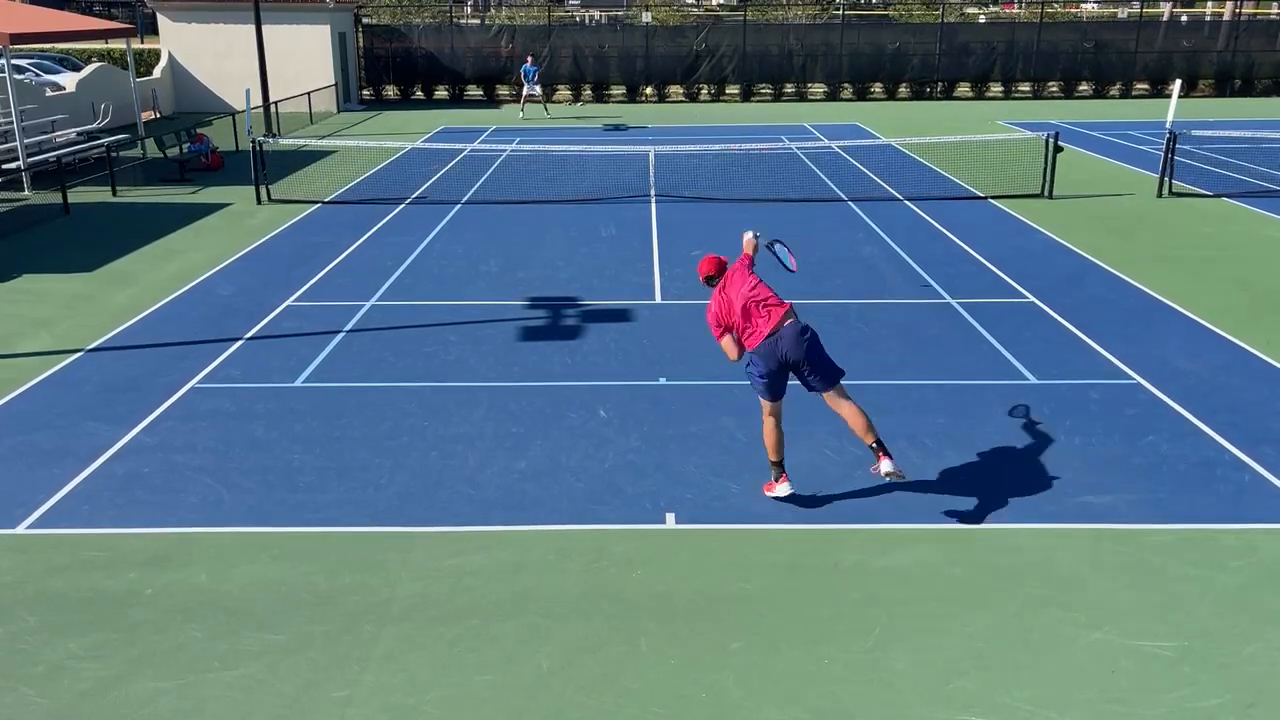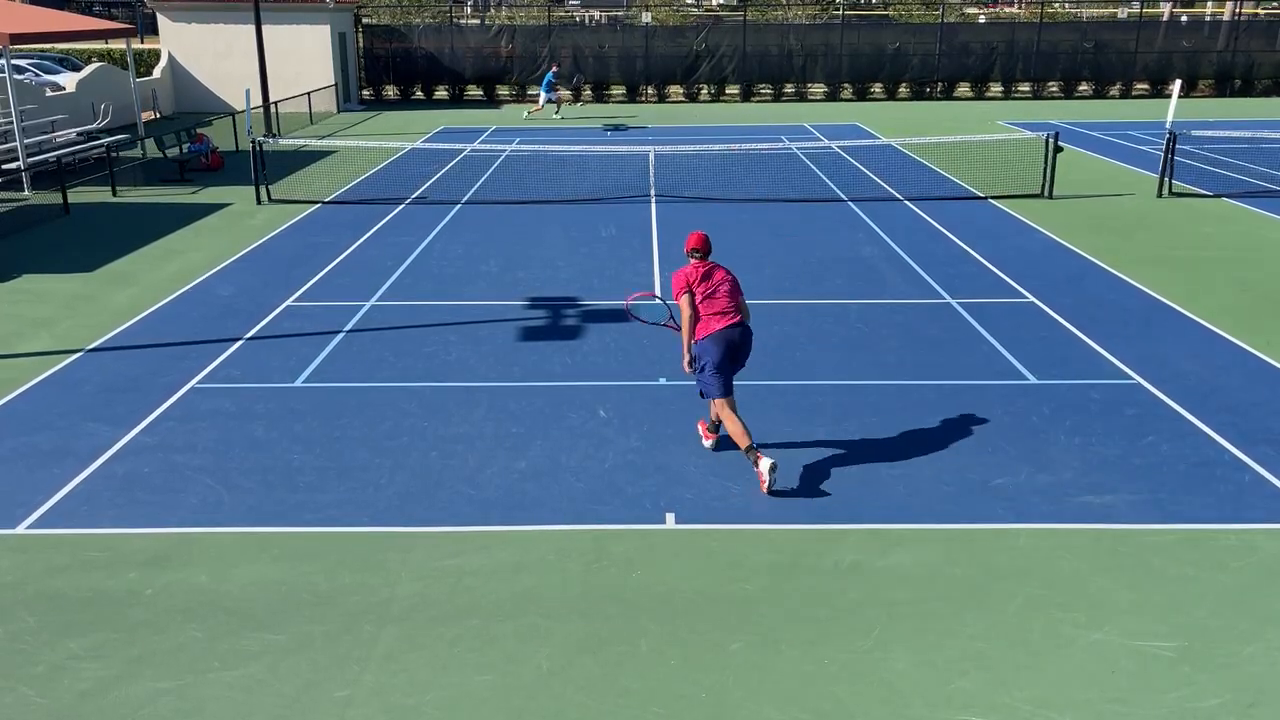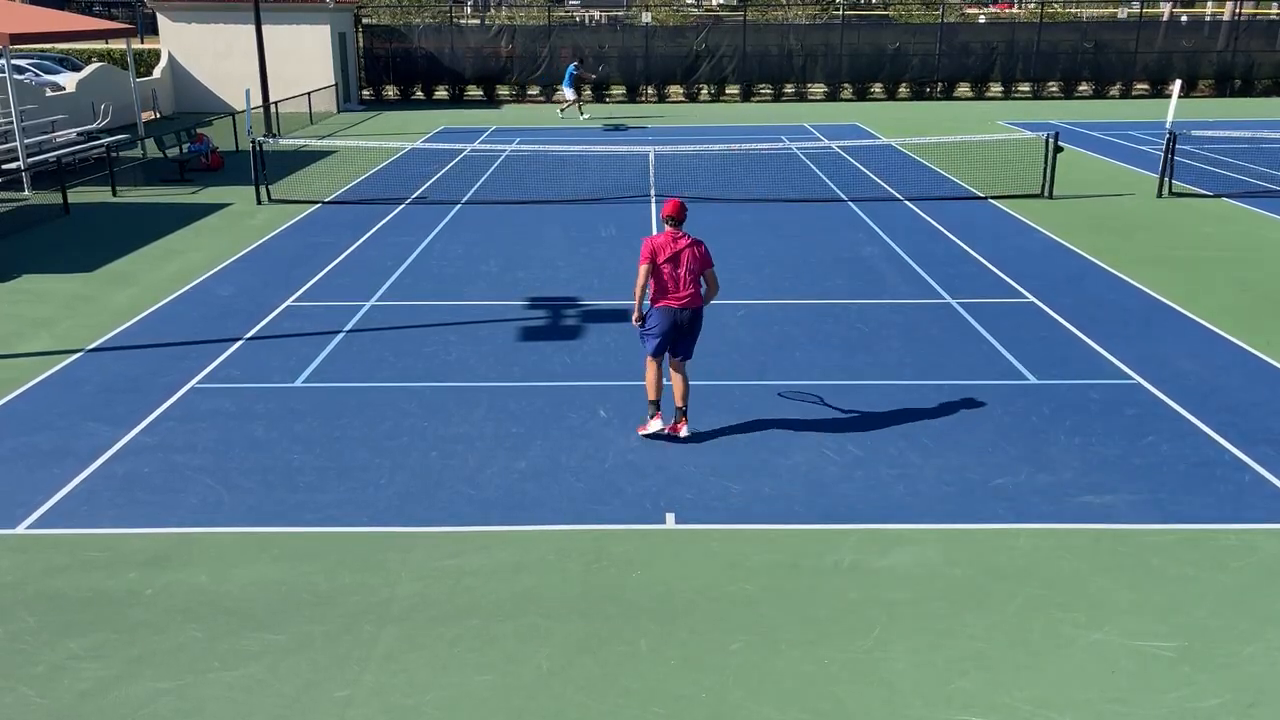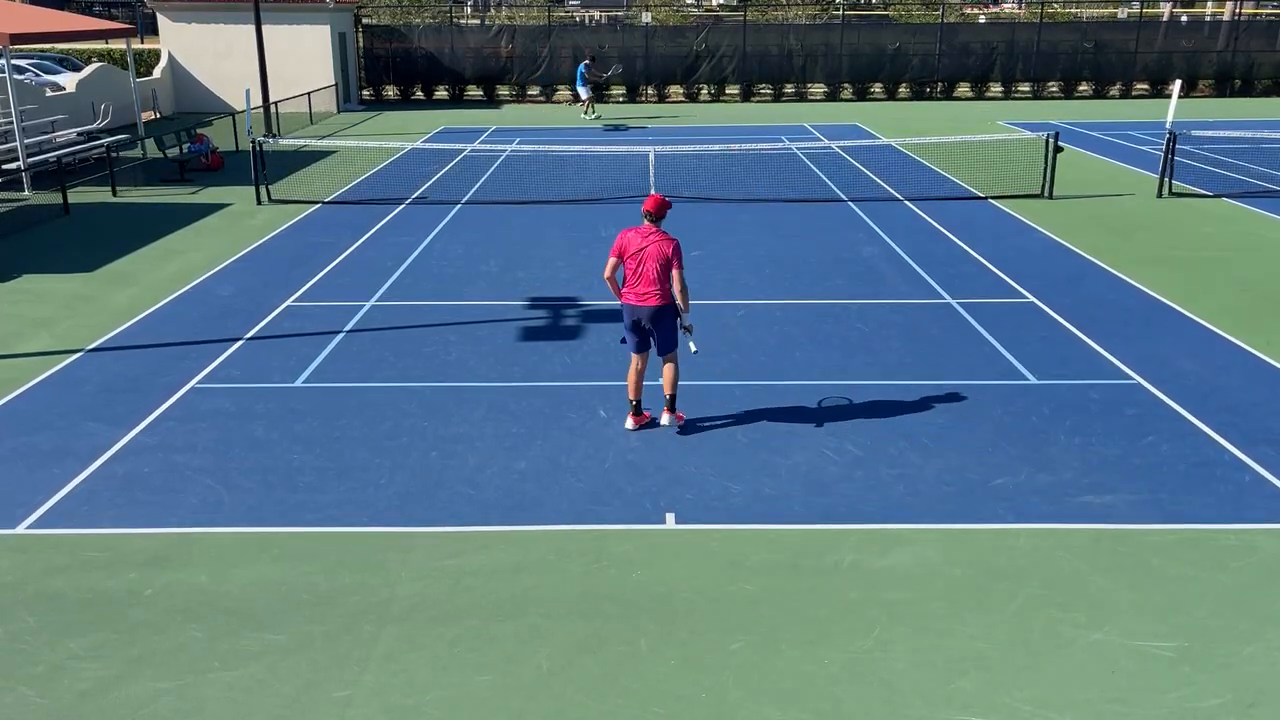
dt=0.4s
person 1, frame 1
left shoulder: (715, 311)
right shoulder: (739, 271)
left elbow: (735, 355)
right elbow: (751, 246)
right wrist: (750, 238)
left hip: (762, 353)
right hip: (793, 333)
left knee: (771, 414)
right knee: (837, 397)
left ankle: (778, 480)
right ankle: (883, 458)
person 1, frame 2
left shoulder: (682, 275)
right shoulder: (726, 274)
left elbow: (687, 313)
right elbow: (745, 314)
left wrist: (686, 351)
left hip: (713, 340)
right hip: (743, 335)
left knee: (724, 408)
right knee: (716, 382)
left ankle: (760, 460)
right ankle: (711, 431)
person 1, frame 3
left shoulder: (652, 243)
right shoulder: (698, 246)
left elbow: (641, 283)
right elbow: (713, 287)
left wrist: (637, 310)
left hip: (662, 312)
right hip: (691, 313)
left knee: (653, 364)
right knee: (678, 366)
left ankle: (655, 416)
right ankle: (681, 421)
person 1, frame 4
left shoulder: (625, 236)
right shoulder: (670, 244)
left elbow: (608, 275)
right elbow: (679, 286)
left wrist: (621, 298)
right wrist: (685, 316)
left hip: (631, 308)
right hip: (659, 309)
left knee: (638, 361)
right knee: (670, 358)
left ankle: (635, 414)
right ankle: (670, 411)
